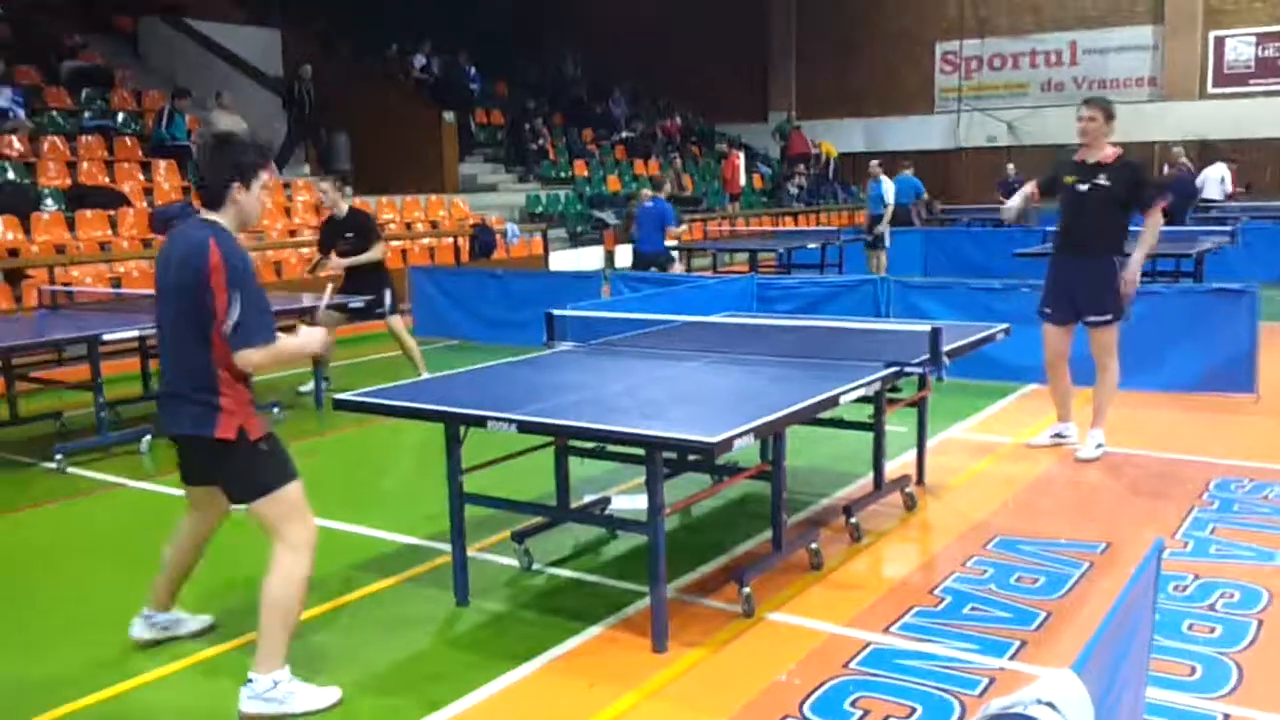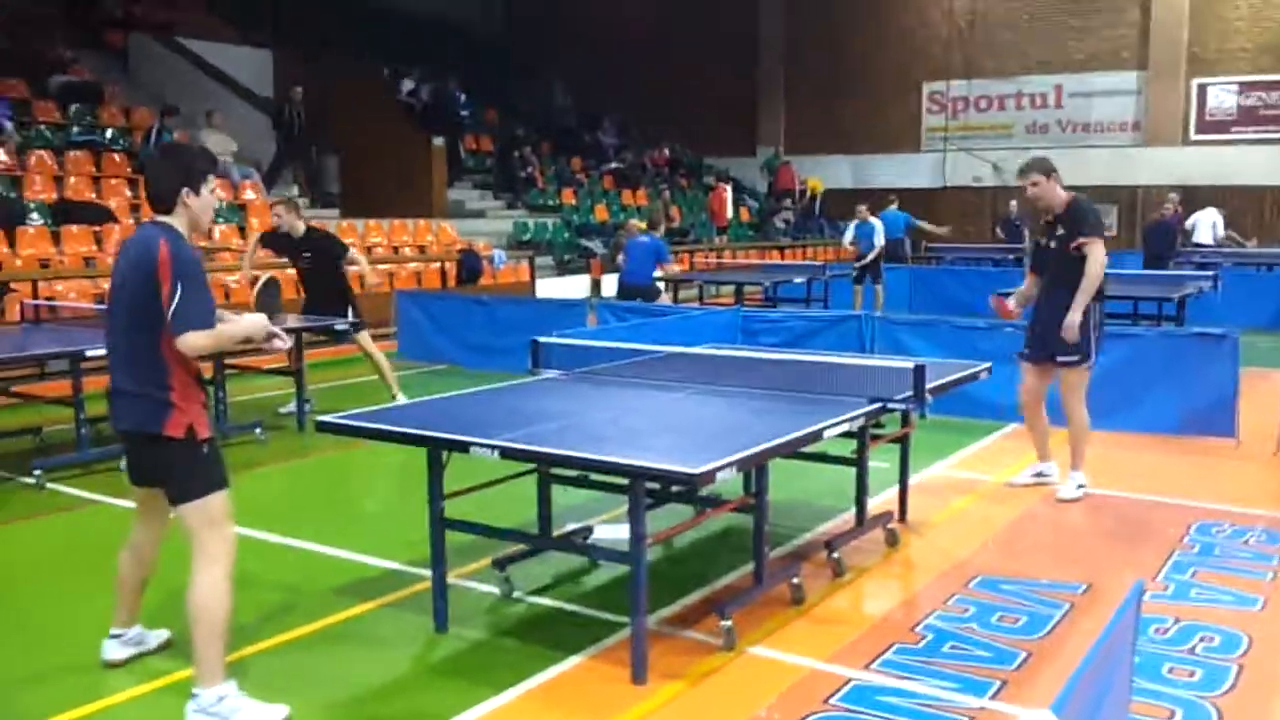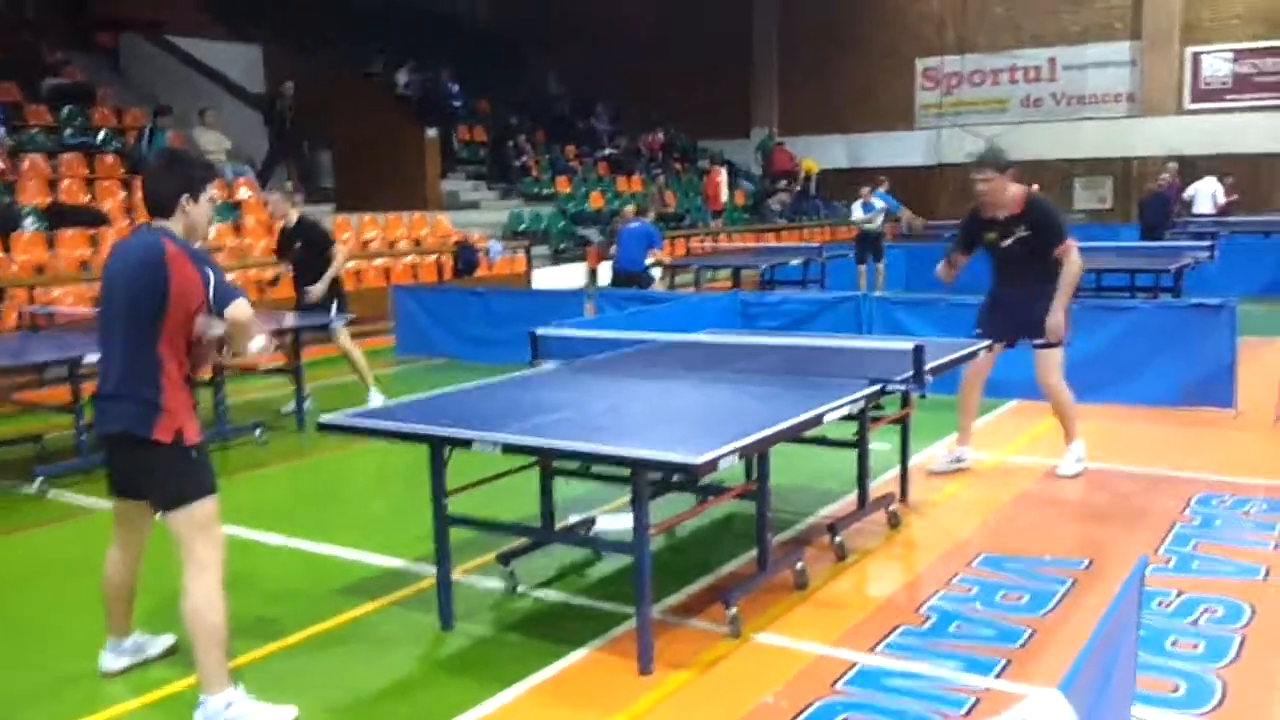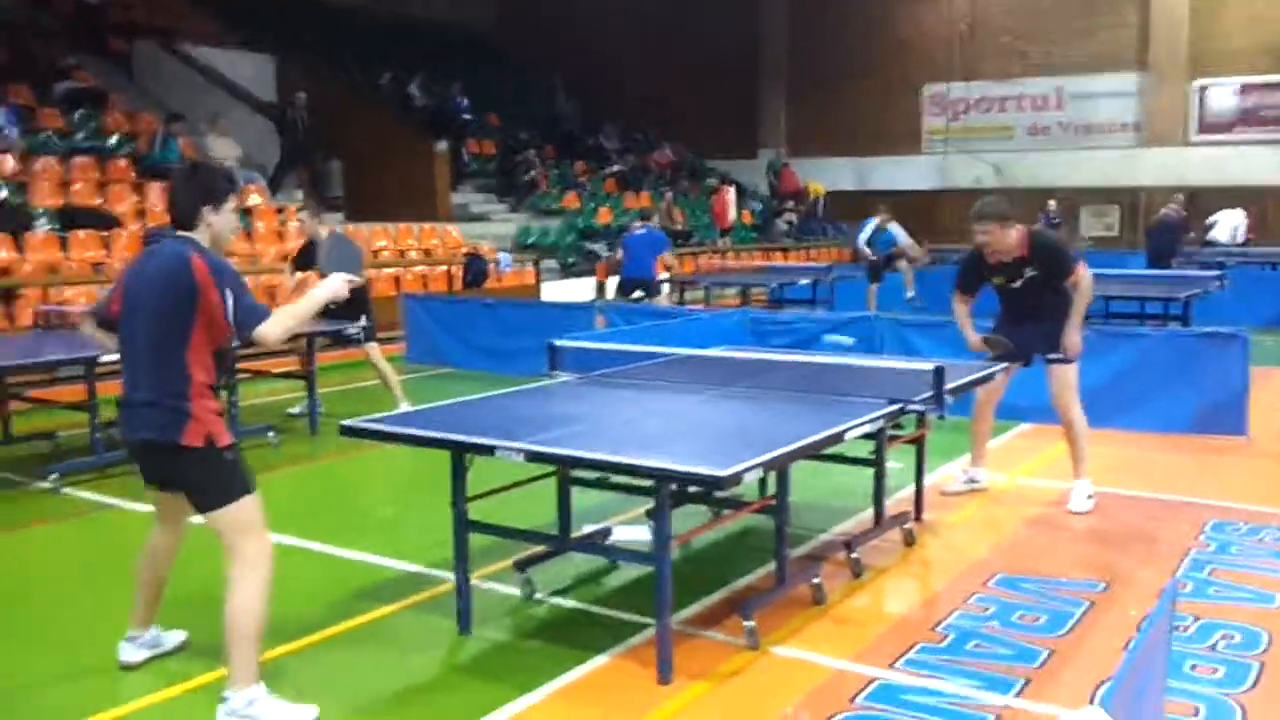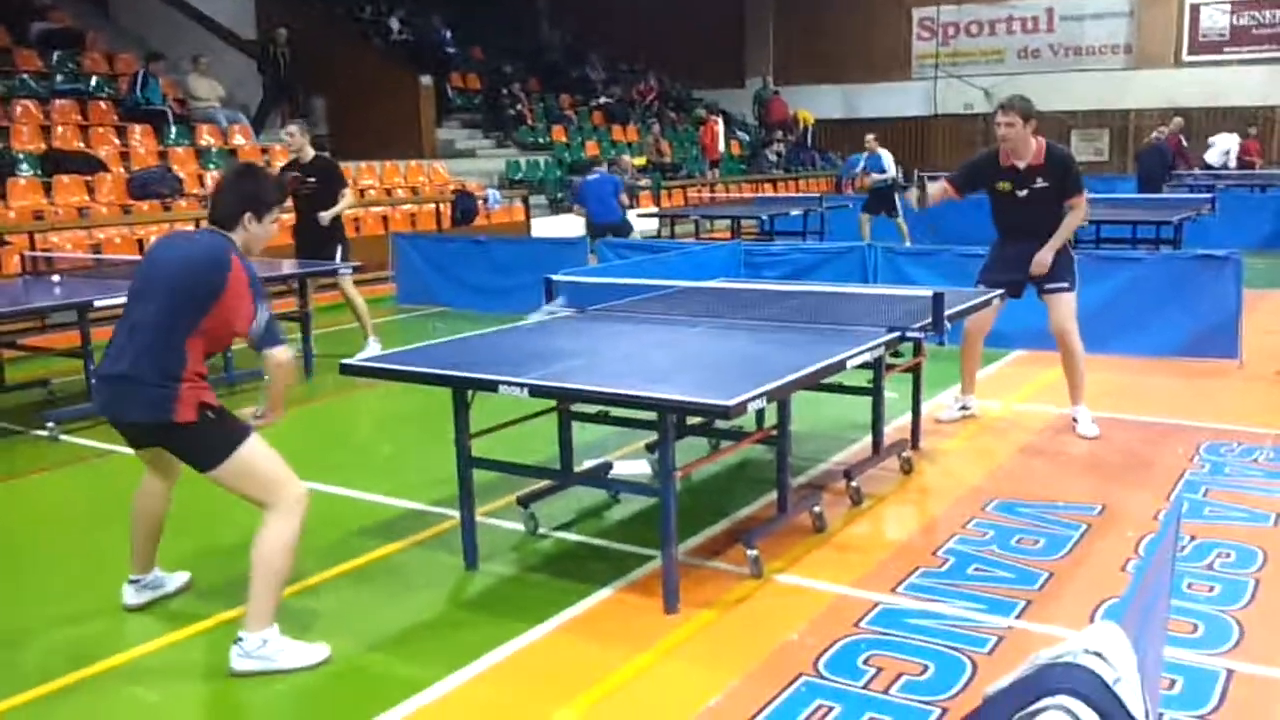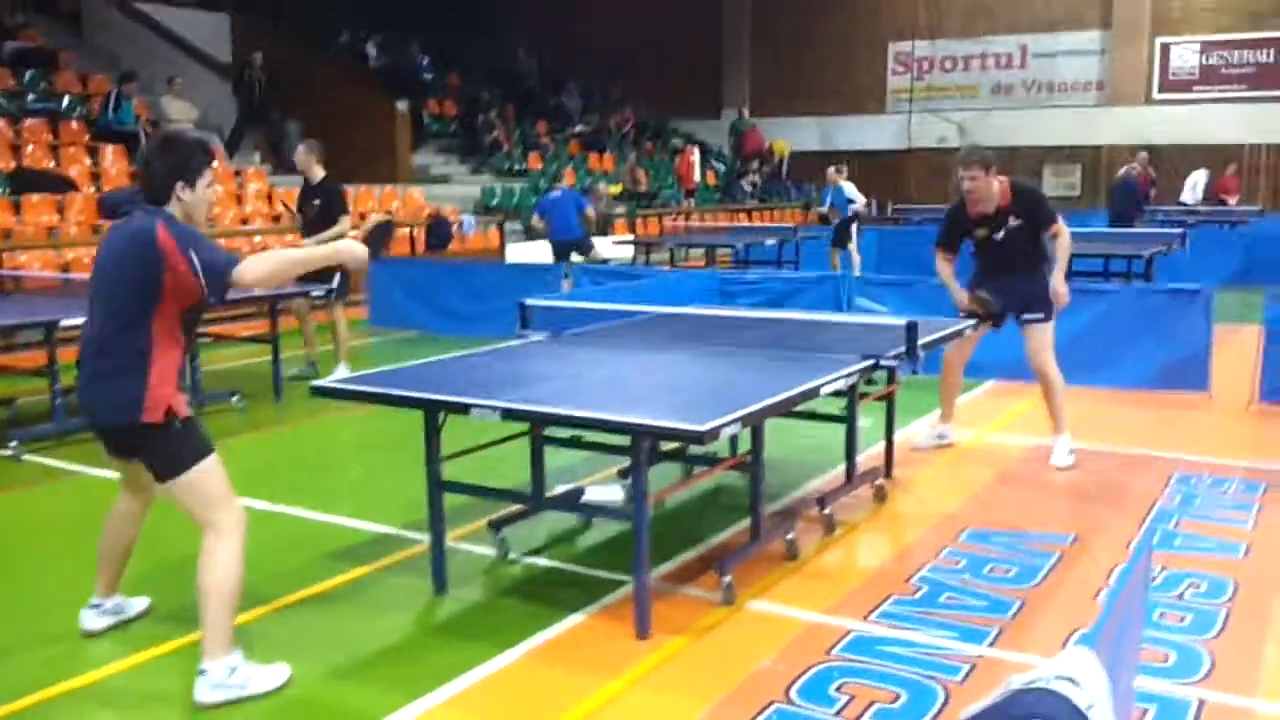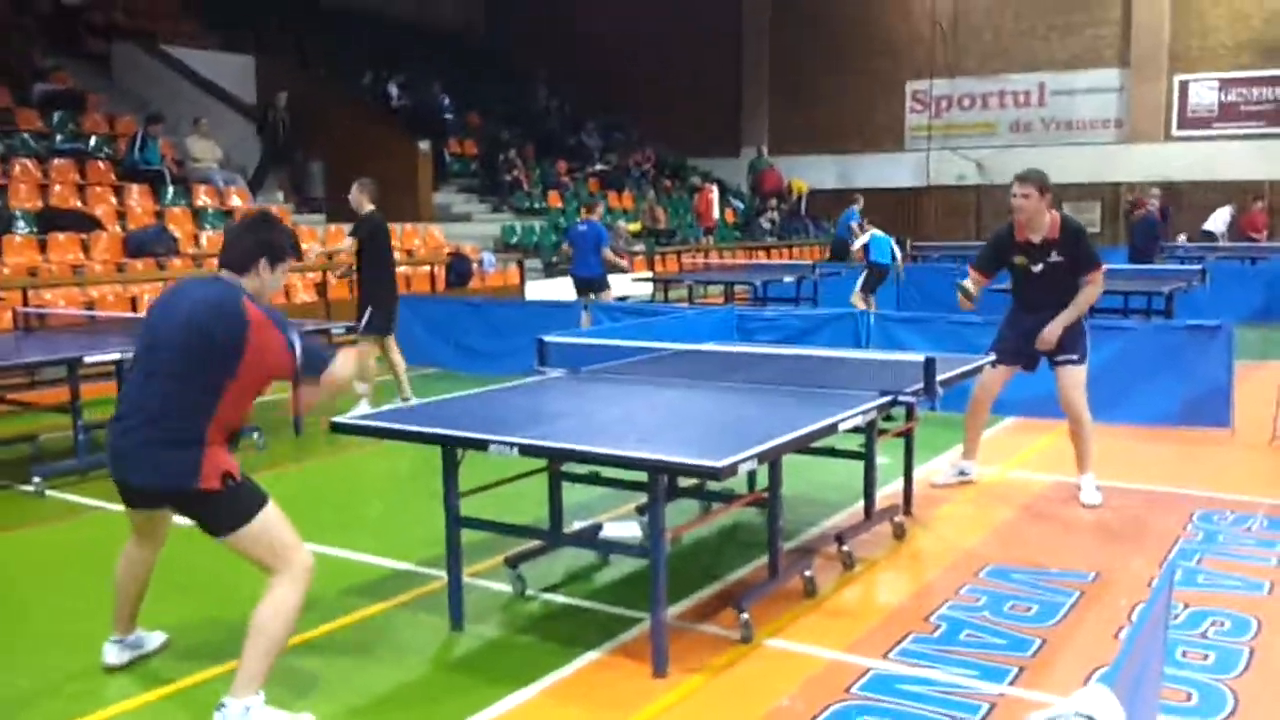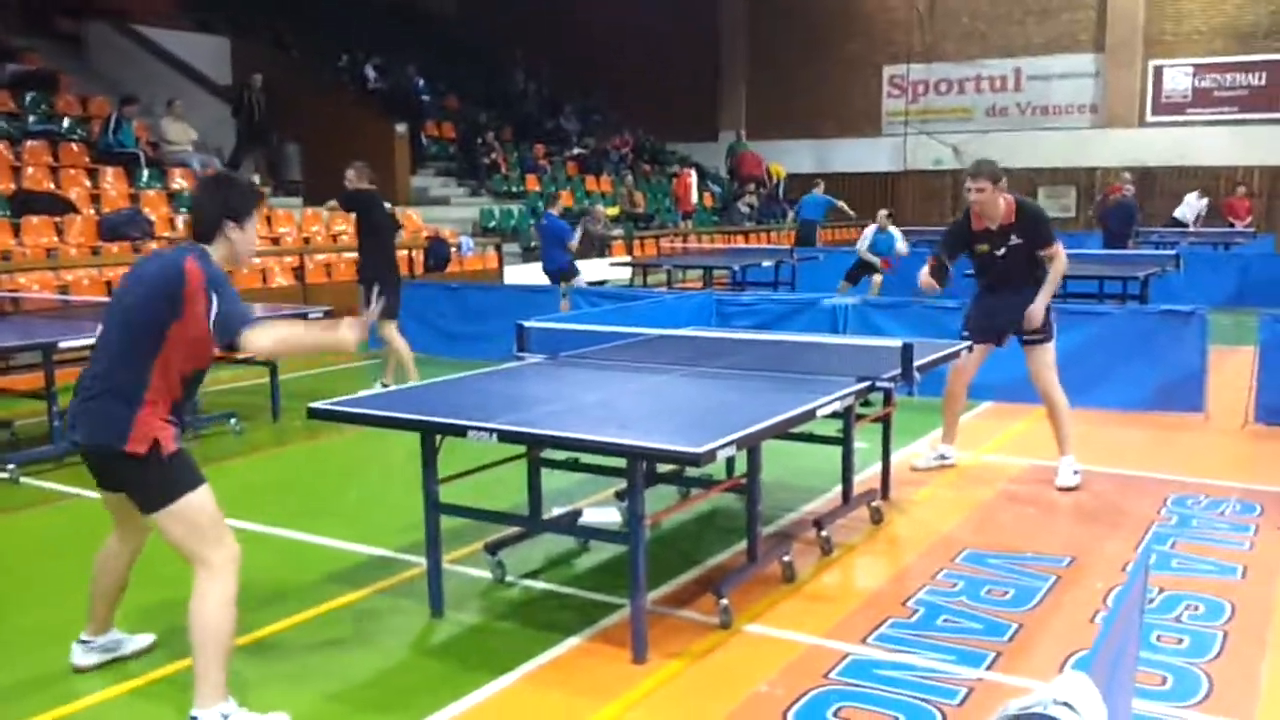
dt=0.5s
person 1, frame 1
left shoulder: (178, 239)
right shoulder: (226, 255)
right elbow: (252, 356)
left wrist: (281, 337)
right wrist: (306, 343)
left hip: (185, 408)
right hip: (224, 418)
left knee: (205, 512)
right knee: (297, 534)
left ankle: (156, 615)
person 1, frame 2
left shoulder: (136, 245)
right shoulder: (175, 253)
right elbow: (194, 341)
left wrist: (237, 324)
right wrist: (246, 327)
left hip: (135, 410)
right hip: (172, 416)
left knee: (150, 521)
right knee: (216, 546)
left ankle: (123, 633)
person 1, frame 3
left shoulder: (127, 250)
right shoulder: (178, 253)
right elbow: (237, 313)
left wrist: (209, 344)
right wrist: (245, 340)
left hip: (117, 414)
right hip: (160, 421)
left knee: (128, 531)
right knee: (204, 554)
left ankle: (119, 644)
person 1, frame 4
left shoulder: (147, 261)
right shoulder: (203, 266)
left elbow: (96, 325)
right elbow: (269, 330)
right wrist: (323, 292)
left hip: (144, 420)
right hip: (189, 426)
left knee: (170, 522)
right knee: (251, 552)
left ankle: (141, 636)
person 1, frame 5
left shoulder: (169, 244)
right shoulder: (233, 266)
right elbow: (279, 358)
right wrist: (274, 407)
left hip: (116, 391)
right hip: (171, 400)
left knee: (163, 470)
right knee: (288, 498)
left ankle: (141, 580)
right ankle: (256, 641)
person 1, frame 6
left shoulder: (128, 230)
right shoulder: (165, 236)
right elbow: (244, 273)
right wrist: (334, 250)
left hip: (105, 392)
right hip: (146, 400)
left knee: (137, 492)
right knee: (225, 521)
left ankle: (103, 603)
right ankle: (220, 669)
person 1, frame 7
left shoulder: (177, 295)
right shoulder: (251, 315)
right elbow: (331, 374)
right wrist: (356, 359)
left hip: (127, 451)
right hip: (190, 466)
left knee: (146, 536)
right knee: (293, 567)
left ankle: (122, 640)
person 1, frame 8
left shoulder: (156, 264)
right shoulder: (196, 273)
left elbow: (117, 338)
right elbow: (254, 340)
right wrist: (333, 336)
left hip: (94, 422)
right hip: (135, 431)
left knee: (130, 530)
right knee: (218, 560)
left ankle: (94, 640)
person 2, frame 1
left shoulder: (1128, 170)
right shoulder: (1068, 167)
left elbow: (1154, 216)
right elbow: (1035, 189)
left wrist: (1136, 261)
right wrist: (1018, 200)
left hip: (1102, 270)
right hip: (1062, 268)
left knee: (1104, 357)
right knee: (1054, 356)
left ankle: (1097, 433)
right ankle: (1064, 426)
person 2, frame 2
left shoulder: (1081, 210)
right shoulder: (1045, 228)
left elbow: (1097, 260)
left wrist: (1077, 310)
right wrist: (1016, 300)
left hip: (1077, 317)
right hip: (1046, 316)
left knee: (1071, 400)
right knee: (1029, 398)
left ankle: (1077, 474)
right ankle: (1046, 466)
person 2, frame 3
left shoulder: (1039, 209)
right shoulder: (977, 217)
left elbow: (1072, 260)
right elbow: (957, 258)
left wrist: (1057, 310)
right wrist: (947, 268)
left hip: (1043, 298)
right hip: (1002, 298)
left knee: (1049, 380)
right knee: (972, 373)
left ankle: (1074, 445)
right ankle: (961, 450)
person 2, frame 4
left shoulder: (1044, 245)
right shoulder: (976, 260)
left elbow: (1083, 281)
right elbow: (960, 301)
left wrist: (1073, 329)
right wrist: (969, 334)
left hip: (1055, 324)
right hip: (1012, 326)
left knee: (1066, 403)
right knee: (984, 396)
left ankle: (1082, 483)
right ankle: (975, 472)
person 2, frame 5
left shoulder: (1059, 160)
right shoulder: (987, 163)
left elbow: (1079, 209)
right elbow: (946, 188)
left wrist: (1050, 249)
right wrist: (922, 195)
left hip: (1050, 251)
right hip: (1007, 250)
left knee: (1065, 330)
right knee: (973, 327)
left ankle: (1080, 410)
right ankle: (966, 400)
person 2, frame 6
left shoulder: (1027, 195)
right shoulder: (959, 214)
left elbow: (1062, 235)
right elbow: (944, 259)
left wrist: (1059, 278)
right wrist: (957, 292)
left hip: (1033, 282)
right hip: (987, 285)
left knee: (1042, 361)
right knee: (953, 355)
left ankle: (1062, 440)
right ankle: (944, 428)
person 2, frame 7
left shoulder: (1073, 233)
right shoulder: (1004, 238)
left elbow: (1095, 284)
right elbow: (976, 279)
left wrist: (1059, 324)
right wrist: (967, 292)
left hip: (1064, 323)
right hip: (1021, 320)
left knee: (1073, 401)
right knee: (981, 392)
left ankle: (1087, 479)
right ankle: (966, 465)
person 2, frame 8
left shoulder: (1029, 214)
right shoulder: (964, 226)
left elbow: (1058, 259)
right elbow: (936, 263)
left wrist: (1040, 303)
right wrist: (927, 277)
left hip: (1031, 302)
right hip: (989, 300)
left knee: (1045, 381)
right knee: (957, 374)
left ankle: (1067, 461)
right ankle: (946, 449)
person 3, frame 1
left shoulder: (361, 219)
right shoulder: (328, 226)
left elbow: (380, 252)
right elbow: (324, 257)
left wrist: (345, 262)
left hip: (377, 283)
right hip: (351, 286)
left knee: (397, 329)
right knee: (321, 323)
left ankle: (424, 375)
right ankle: (321, 377)
person 3, frame 2
left shoulder: (320, 238)
right shoulder: (281, 238)
left elbow: (355, 256)
right elbow: (255, 240)
left wrist: (369, 275)
right wrist: (247, 268)
left hip: (341, 300)
right hip: (314, 303)
left knee: (367, 346)
left ankle: (398, 396)
person 3, frame 3
left shoulder: (311, 228)
right shoulder: (284, 235)
left elbow: (339, 255)
left wrist: (322, 284)
left hip: (328, 294)
right hip: (305, 298)
left knee: (343, 342)
left ankle: (374, 392)
person 3, frame 4
right shoulder: (309, 248)
right elbow: (292, 269)
right wrist: (290, 282)
left hip: (356, 307)
right hip: (334, 307)
left knee: (373, 354)
left ankle: (403, 404)
person 3, frame 5
left shoulder: (327, 165)
right shoulder: (289, 170)
left elbow: (349, 198)
left wrist: (331, 213)
left hip: (331, 237)
right hip: (305, 239)
left knee: (346, 287)
left ankle: (372, 340)
person 3, frame 6
left shoulder: (333, 188)
right shoulder: (306, 188)
left elbow: (345, 225)
left wrist: (314, 240)
right wrist: (293, 221)
left knee: (335, 311)
right knee: (299, 306)
left ankle: (342, 366)
right ankle: (310, 363)
person 3, frame 7
left shoulder: (368, 220)
right shoulder: (374, 220)
left elbow: (346, 246)
left wrist: (323, 252)
right wrist: (351, 270)
left hip: (377, 293)
right hip: (382, 292)
left knee: (367, 345)
right knee: (389, 346)
left ankle: (365, 402)
right ankle: (406, 397)
person 3, frame 8
left shoulder: (361, 196)
right shoulder: (383, 203)
left elbow: (330, 206)
right elbow: (396, 233)
left hip: (379, 276)
right hip: (387, 274)
left knee: (389, 332)
right knee: (386, 332)
left ankle: (414, 381)
right ankle: (386, 384)
